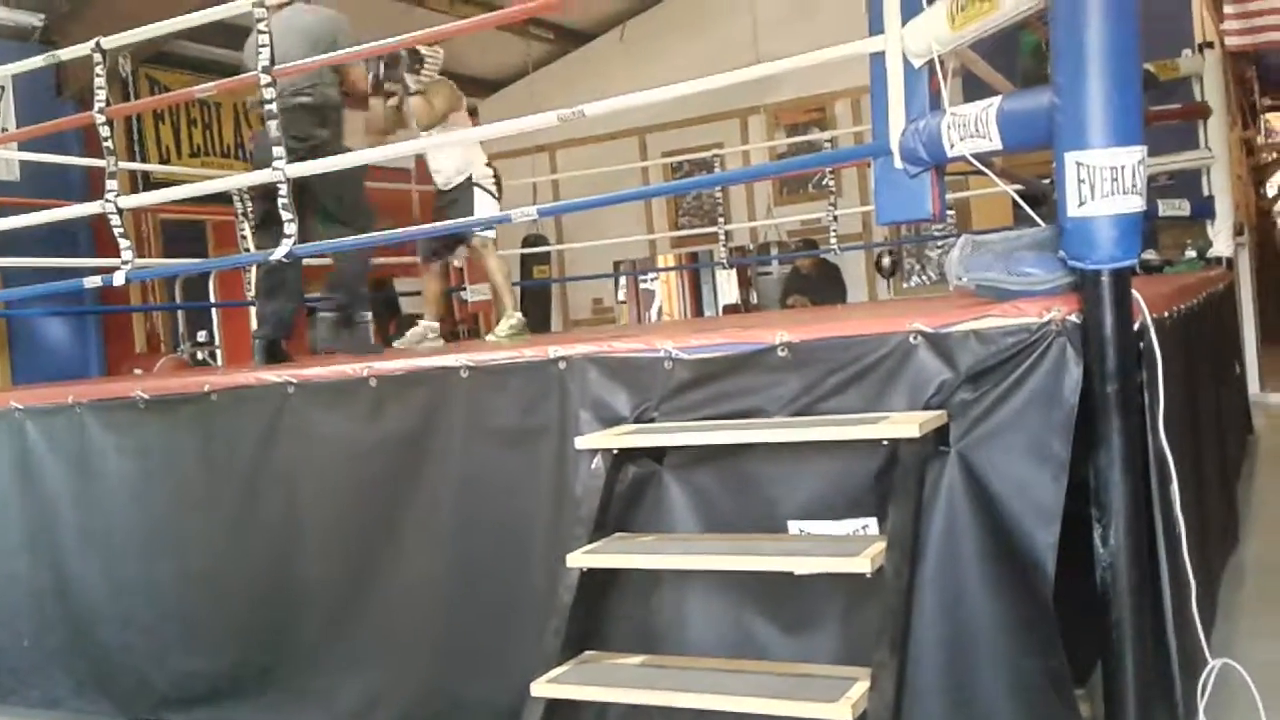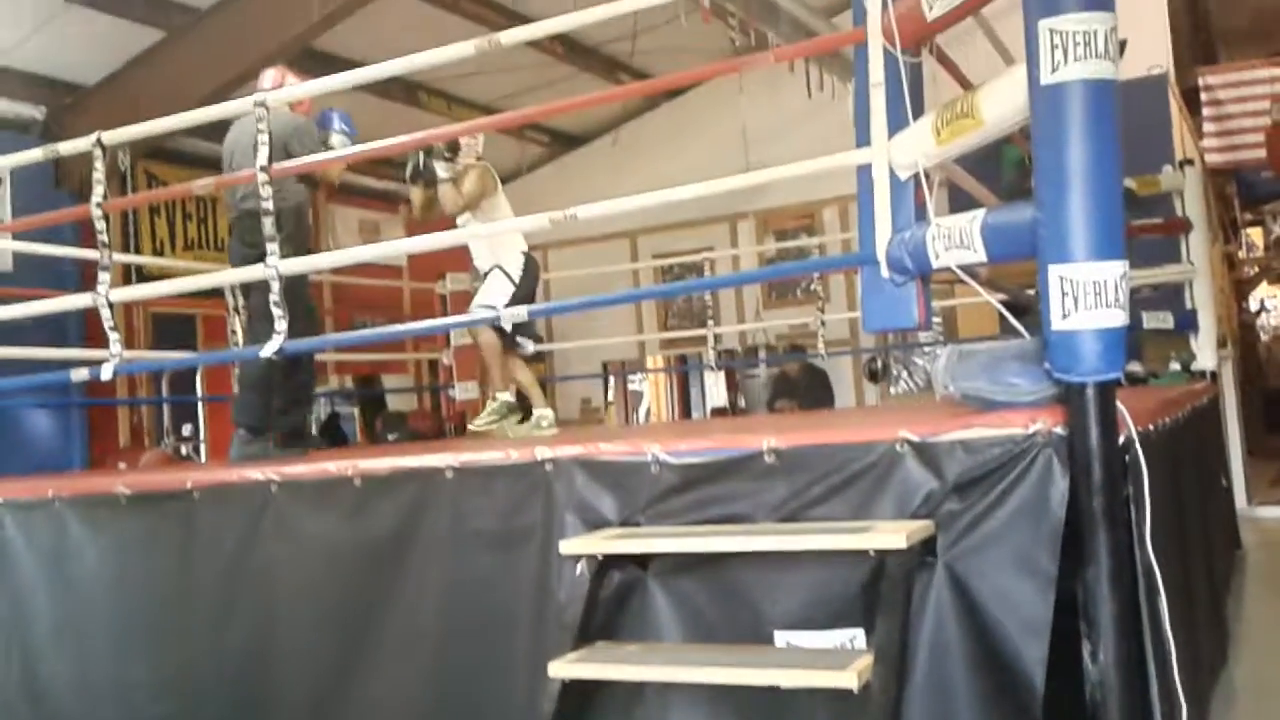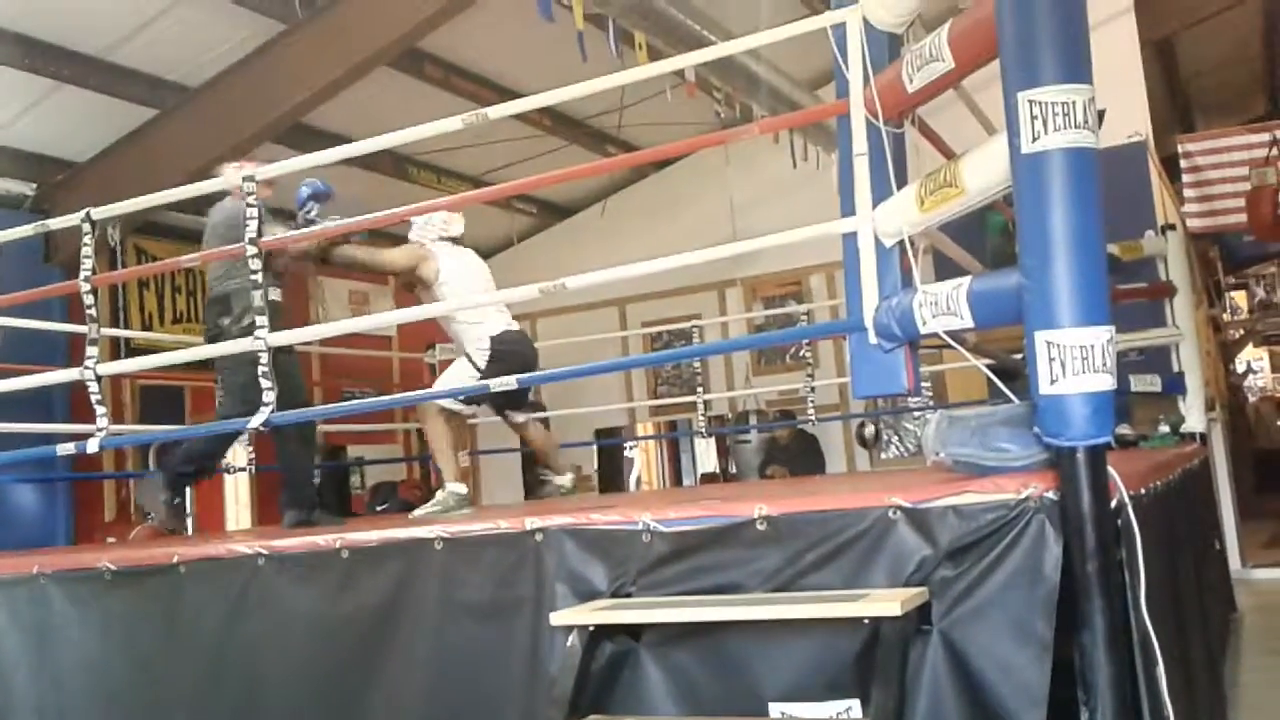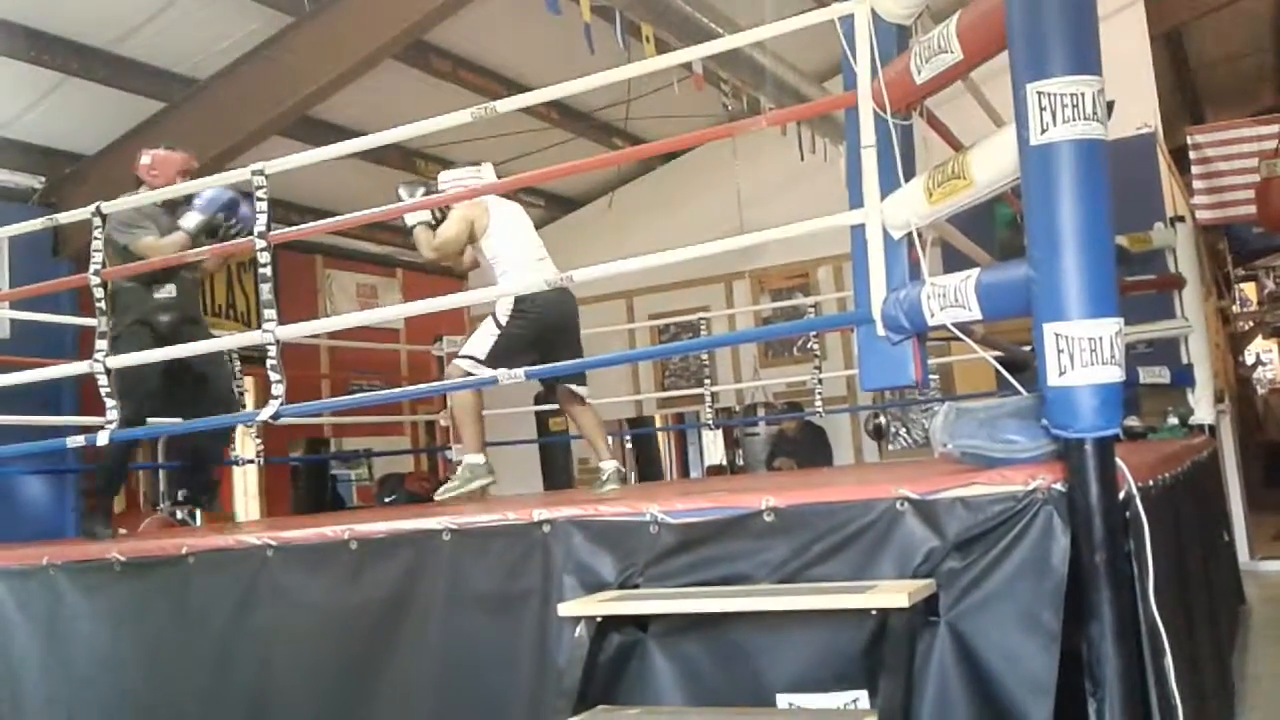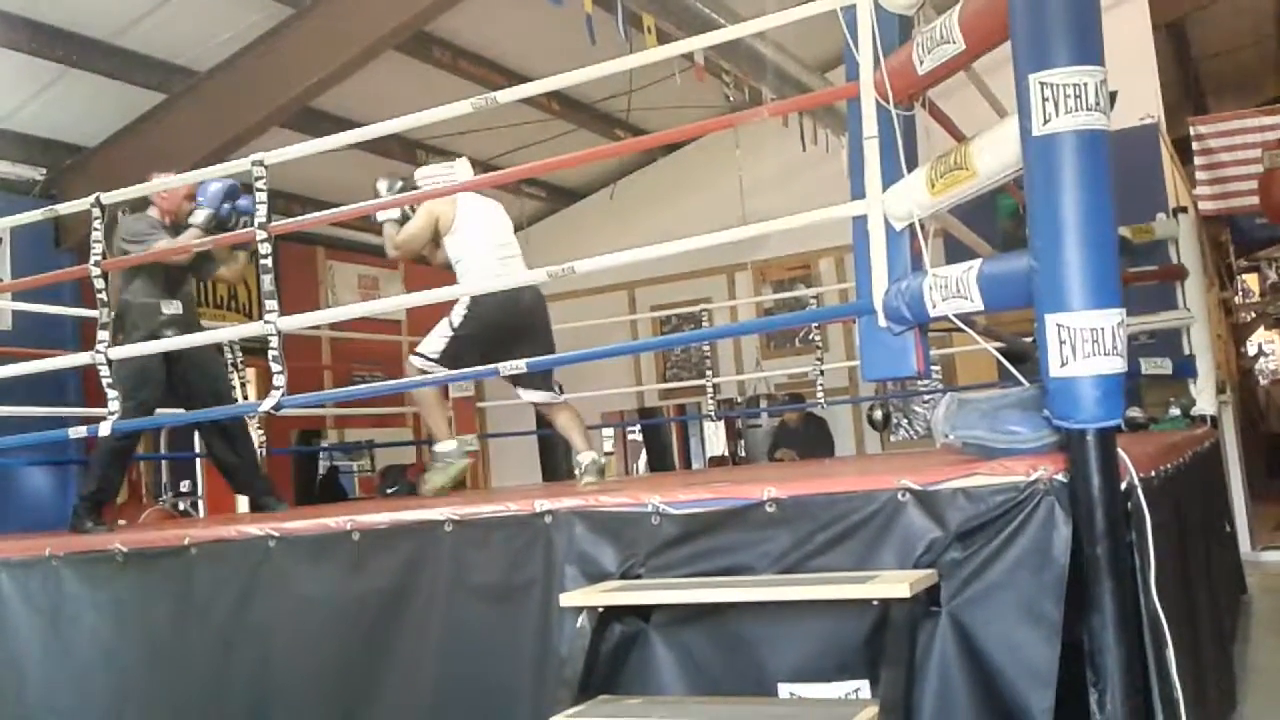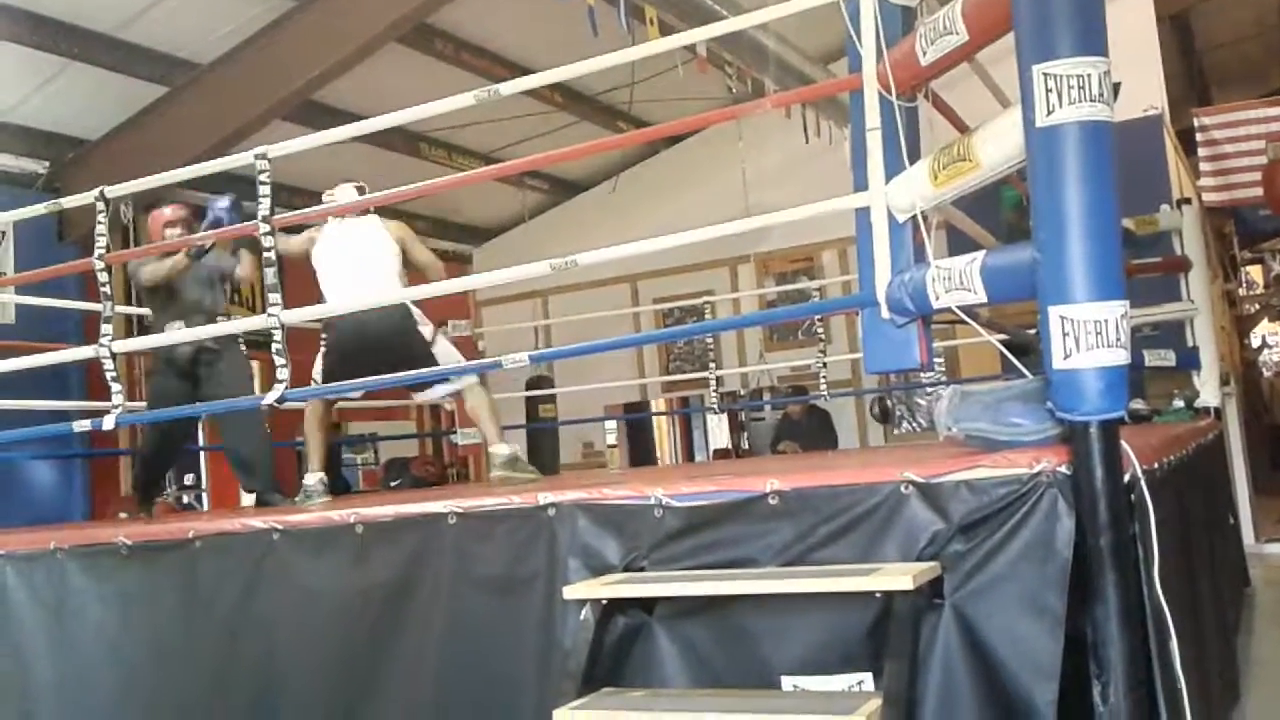
dt=0.5s
person 1, frame 1
left shoulder: (256, 37)
right elbow: (359, 86)
left hip: (268, 142)
right hip: (312, 136)
left knee: (277, 242)
right knee: (352, 225)
left ankle: (269, 339)
right ankle: (338, 317)
person 1, frame 2
left shoulder: (238, 129)
right shoulder: (290, 121)
right elbow: (330, 175)
right wrist: (339, 140)
left hip: (246, 240)
right hip: (277, 242)
left knee: (298, 335)
right knee: (270, 338)
left ankle: (291, 429)
right ankle: (249, 437)
person 1, frame 3
left shoulder: (247, 217)
right shoulder: (231, 210)
left elbow: (281, 261)
right elbow: (290, 245)
right hip: (239, 326)
left knee: (296, 414)
right knee: (239, 412)
left ankle: (300, 506)
right ankle: (163, 483)
person 1, frame 4
left shoulder: (183, 213)
right shoulder: (126, 212)
left elbow: (206, 266)
right elbow: (161, 252)
left wrist: (231, 229)
right wrist: (198, 215)
left hip: (186, 326)
right hip: (141, 328)
left knee: (219, 403)
right knee: (130, 418)
left ankle: (195, 487)
right ankle: (97, 510)
person 1, frame 5
left shoulder: (189, 234)
right shoulder: (133, 226)
left elbow: (230, 273)
right elbow: (178, 253)
right wrist: (207, 211)
left hip: (187, 339)
right hip: (143, 340)
left knee: (225, 414)
right knee: (126, 421)
left ankle: (258, 495)
right ankle: (88, 510)
person 1, frame 6
left shoulder: (212, 257)
right shoulder: (143, 264)
left elbow: (247, 274)
right elbow: (158, 274)
left wrist: (244, 242)
right wrist: (197, 249)
left hip: (216, 352)
right hip: (172, 361)
left knee: (241, 415)
right knee: (164, 434)
left ankle: (263, 489)
right ankle: (144, 499)
person 2, frame 1
left shoulder: (441, 87)
right shoulder: (405, 97)
left elbow: (425, 122)
right elbow: (383, 126)
left wrist: (410, 80)
right wrist: (378, 85)
left hip: (474, 178)
right hip: (448, 188)
left knee: (480, 241)
right knee: (430, 258)
left ankle: (512, 316)
right ankle: (429, 327)
person 2, frame 2
left shoulder: (477, 172)
right shoulder: (456, 178)
left elbow: (453, 207)
right elbow: (419, 210)
left wrist: (442, 167)
right wrist: (417, 173)
left hip: (514, 264)
right hip: (500, 270)
right knee: (507, 351)
left ankle: (502, 399)
right ankle: (543, 415)
person 2, frame 3
left shoulder: (423, 255)
right shoulder: (469, 257)
left elbow: (369, 256)
left wrist: (327, 250)
right wrist: (415, 280)
left hip: (492, 348)
right hip: (520, 345)
left knee: (433, 408)
right knee: (519, 418)
left ankle: (454, 491)
right ankle: (559, 478)
person 2, frame 4
left shoulder: (469, 208)
right shoulder: (510, 208)
left elbow: (433, 253)
right elbow: (463, 262)
left wrist: (416, 217)
right wrist: (435, 219)
left hip: (527, 302)
right hip: (561, 299)
left knee: (461, 374)
right knee: (571, 393)
left ankle: (474, 464)
right ankle: (611, 471)
person 2, frame 5
left shoulder: (439, 205)
right shoulder: (491, 206)
left elbow: (397, 250)
left wrist: (388, 215)
right wrist: (406, 215)
left hip: (485, 301)
right hip: (529, 299)
left knee: (420, 368)
right knee: (547, 396)
left ankle: (448, 450)
right ankle: (588, 461)
person 2, frame 6
left shoulder: (319, 235)
right shoulder: (390, 228)
left elbow: (282, 247)
right elbow: (438, 274)
left hip: (344, 327)
right hip: (394, 317)
left knee: (319, 398)
right knee: (465, 380)
left ankle: (314, 482)
right ankle: (501, 454)
